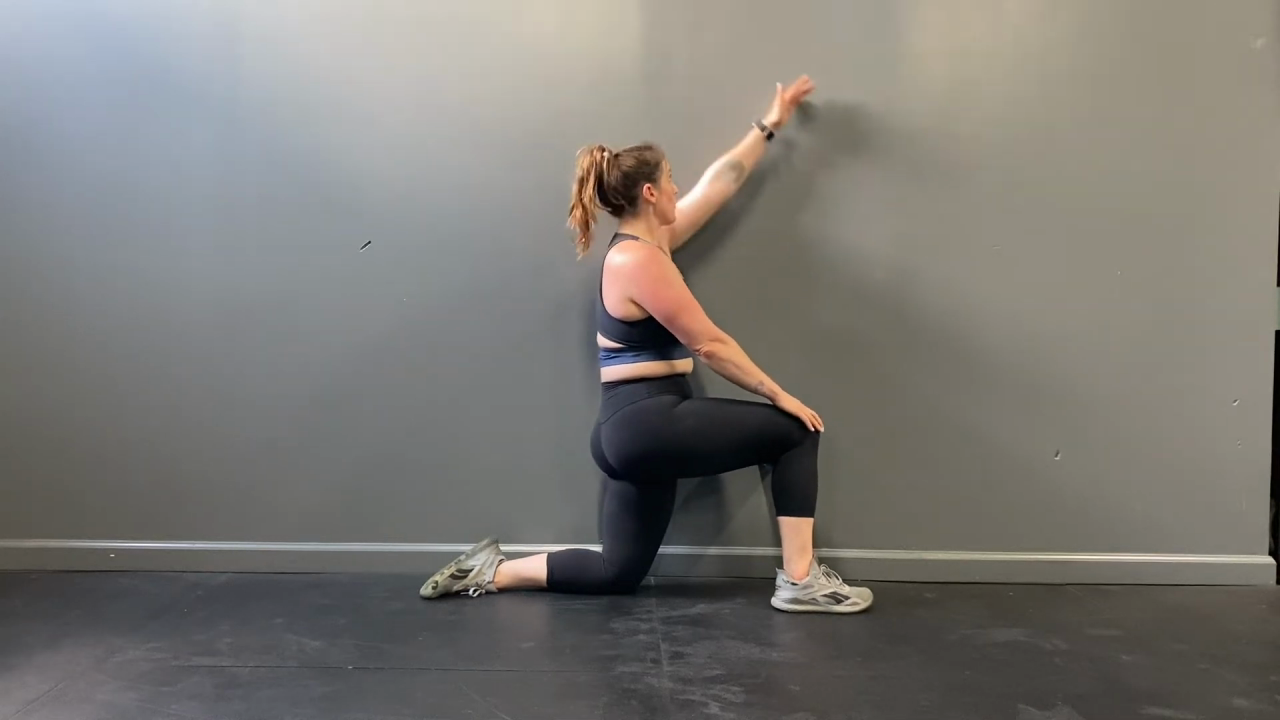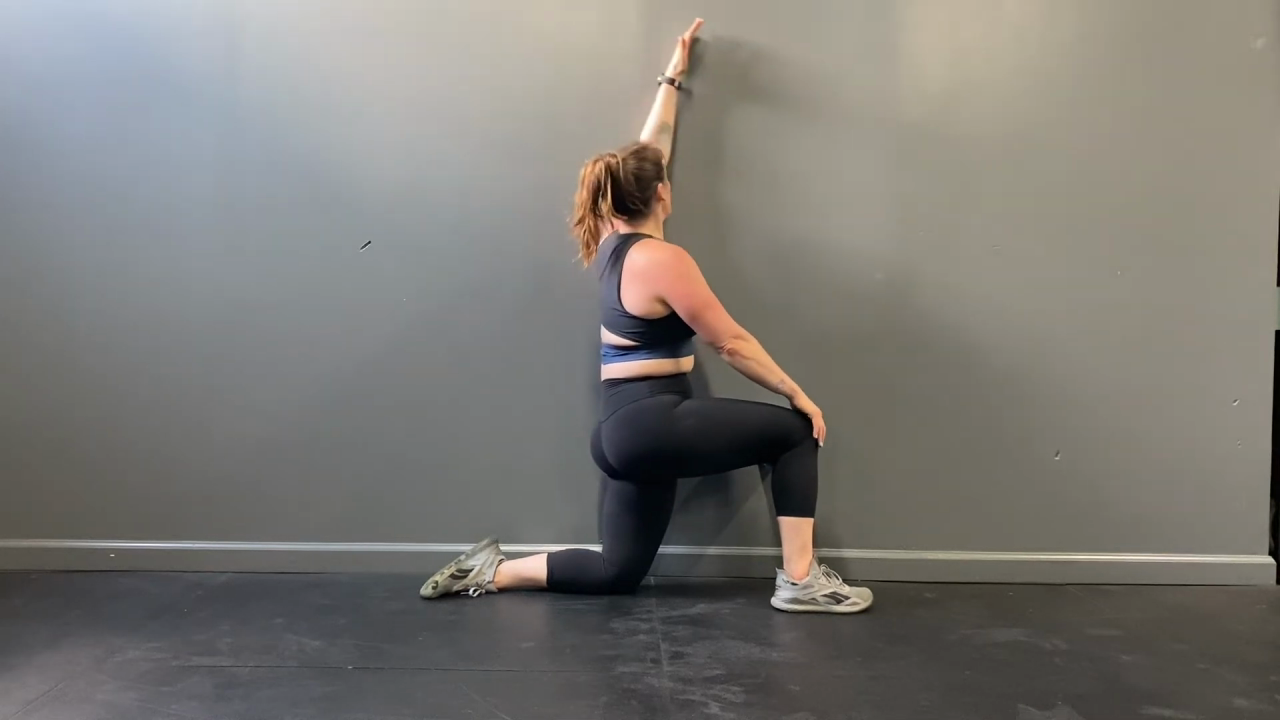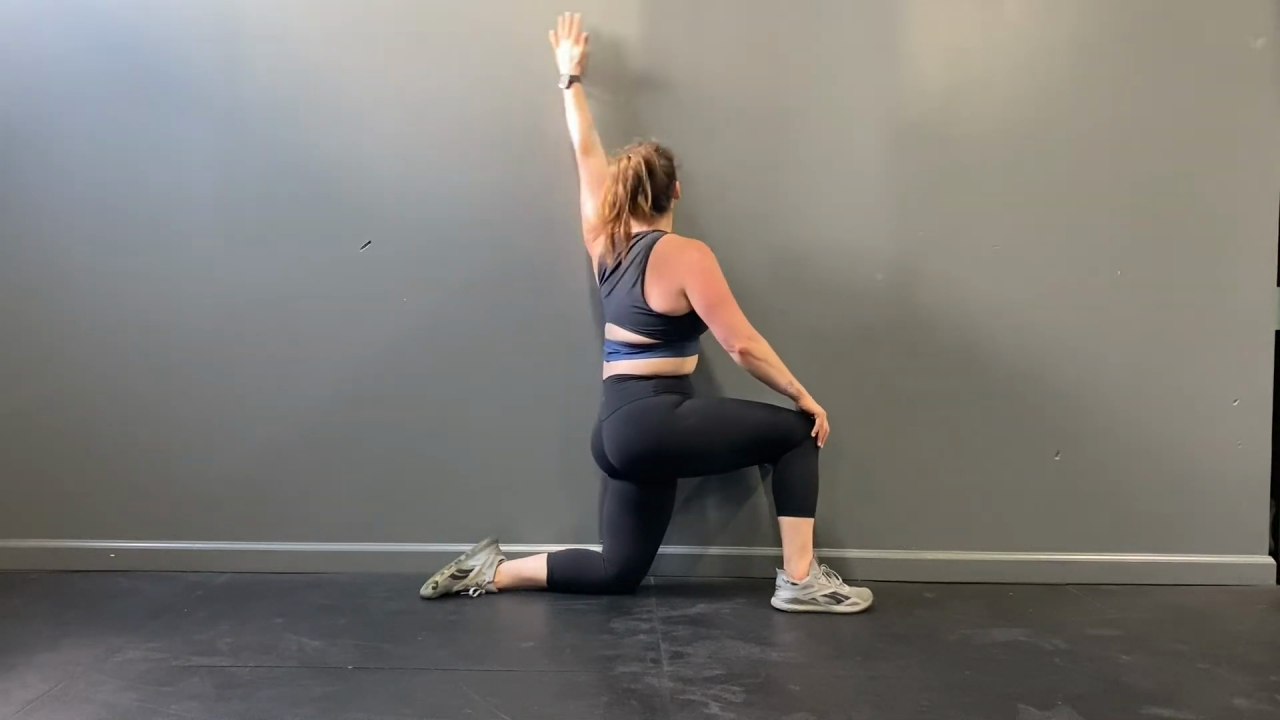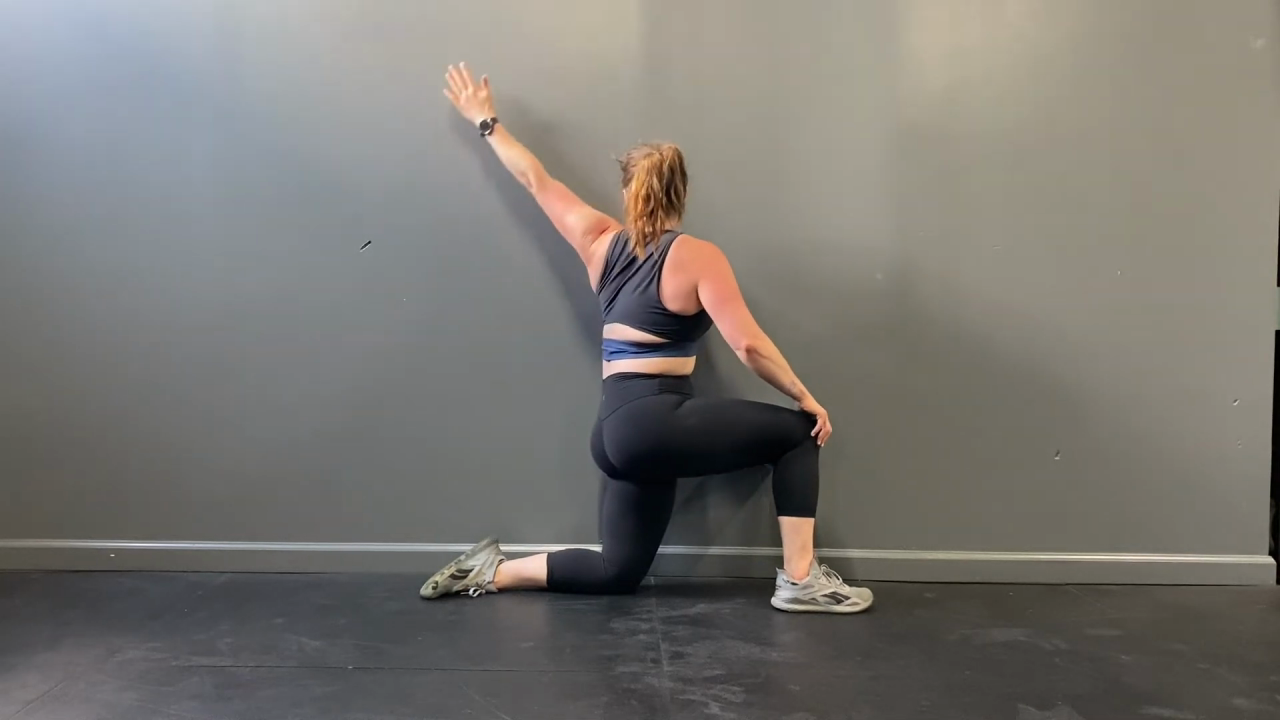
dt=0.5s
person 1, frame 1
left shoulder: (649, 242)
right shoulder: (638, 259)
left elbow: (720, 182)
right elbow: (709, 343)
left wrist: (770, 124)
right wrist: (779, 395)
left hip: (634, 432)
right hip: (648, 427)
left knee: (618, 572)
right knee: (797, 432)
left ankle: (491, 570)
right ankle: (800, 580)
person 1, frame 2
left shoulder: (614, 242)
right shoulder: (662, 260)
left elbow: (651, 146)
right elbow: (730, 343)
left wrist: (674, 77)
right wrist: (797, 395)
left hip: (626, 429)
right hip: (649, 423)
left knee: (619, 572)
right knee: (795, 433)
left ankle: (489, 569)
right ankle: (800, 580)
person 1, frame 3
left shoulder: (604, 240)
right shoulder: (685, 256)
left elbow: (587, 151)
right elbow: (743, 345)
left wrist: (571, 77)
right wrist: (803, 397)
left hip: (623, 429)
right hip: (655, 423)
left knee: (618, 572)
right knee: (797, 434)
left ankle: (489, 570)
right ankle: (800, 581)
person 1, frame 4
left shoulder: (599, 241)
right shoulder: (697, 257)
left elbow: (535, 179)
right elbow: (749, 343)
left wrist: (486, 122)
right wrist: (805, 398)
left hip: (620, 431)
right hip: (655, 422)
left knee: (619, 571)
right knee: (799, 432)
left ankle: (490, 570)
right ankle: (800, 580)
